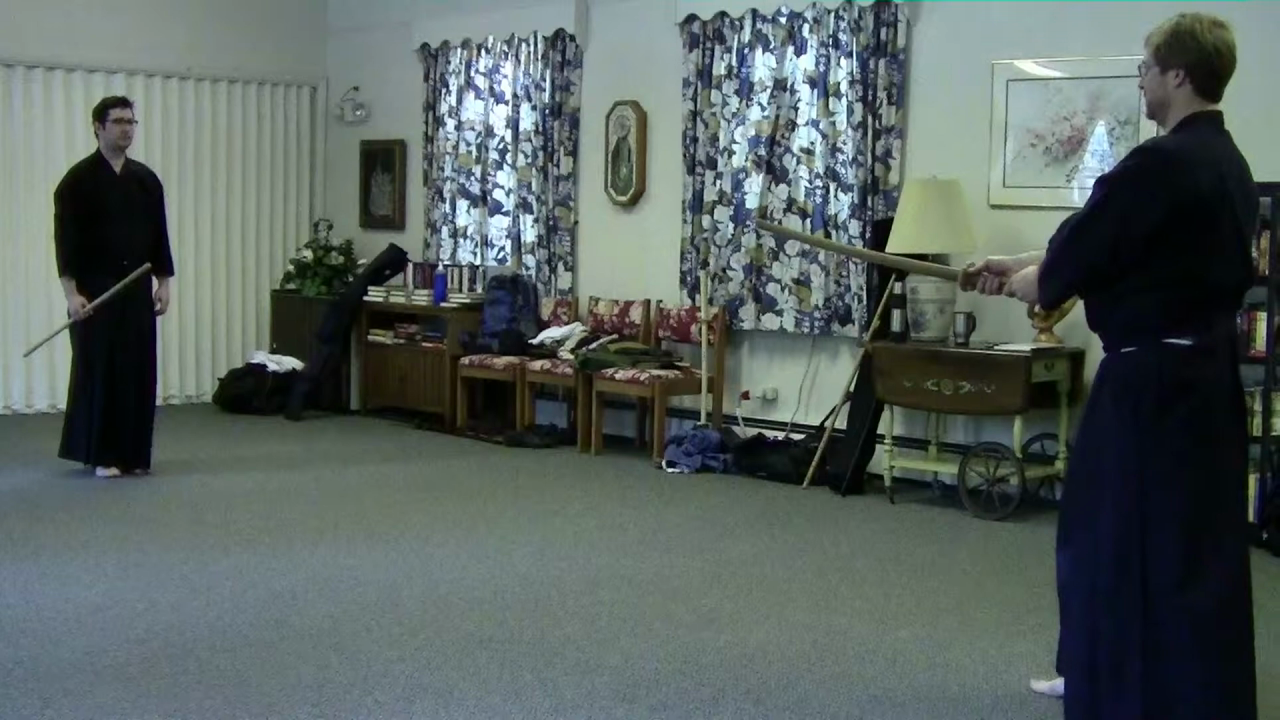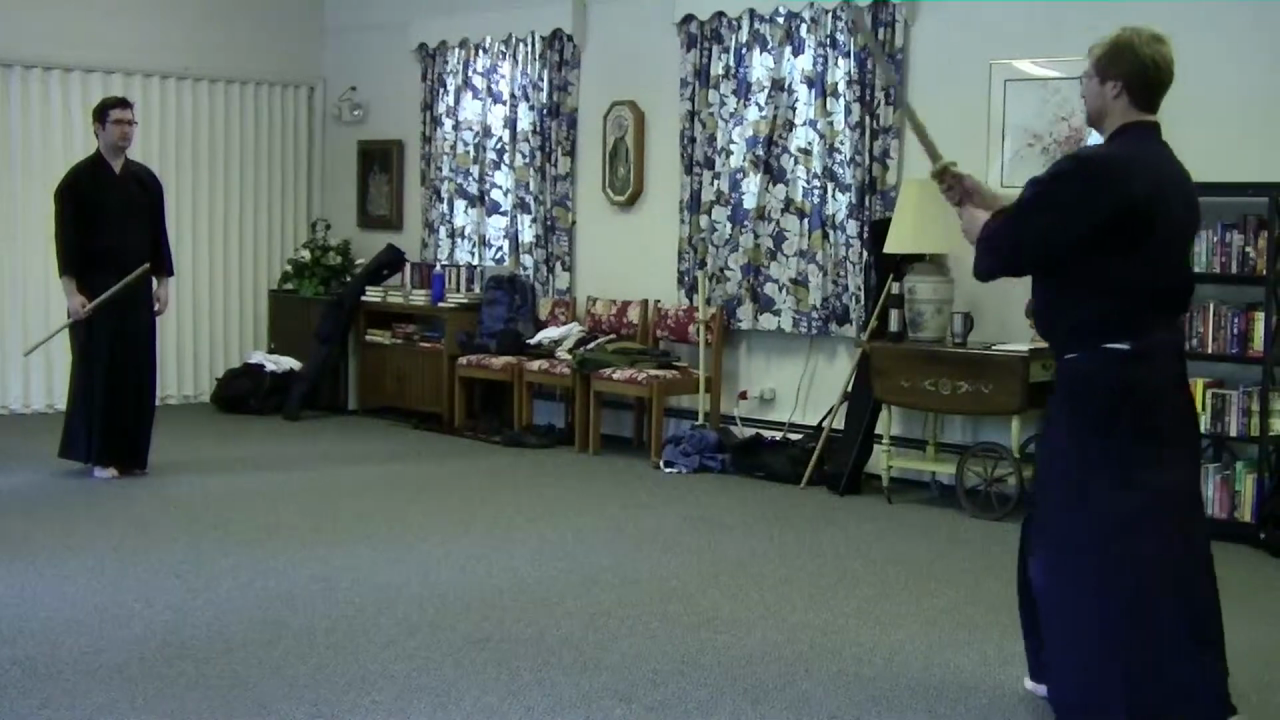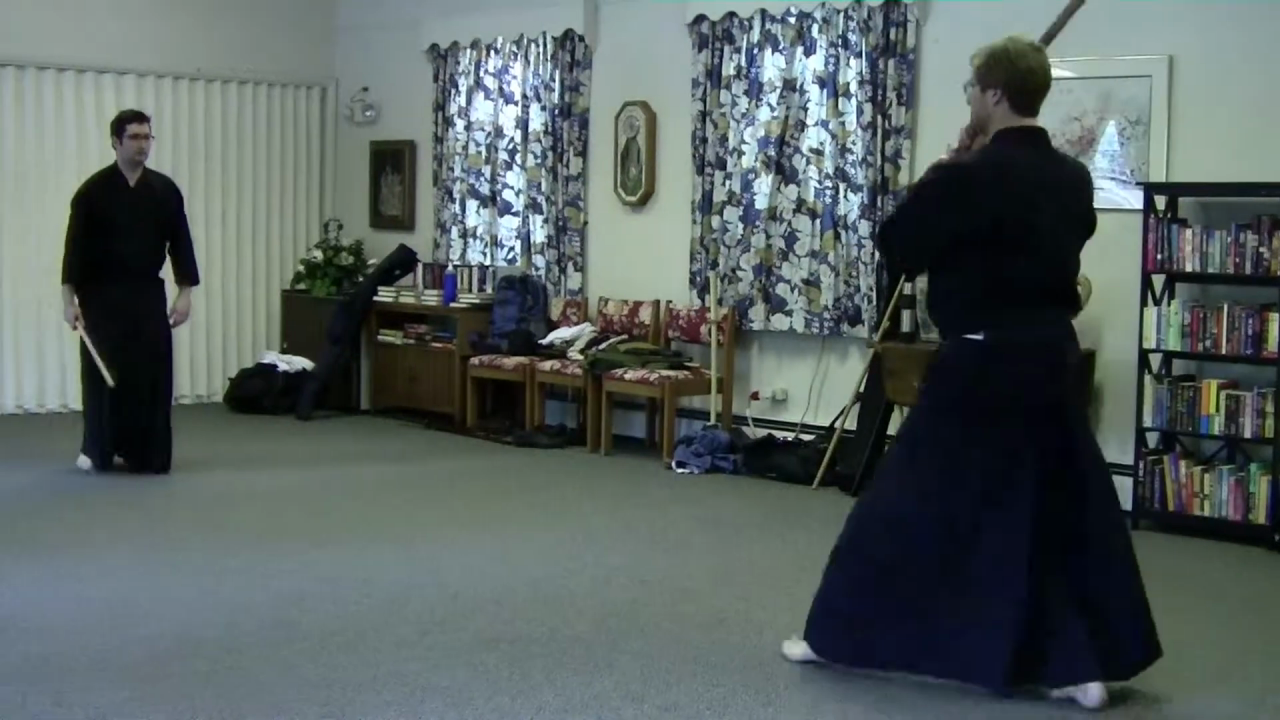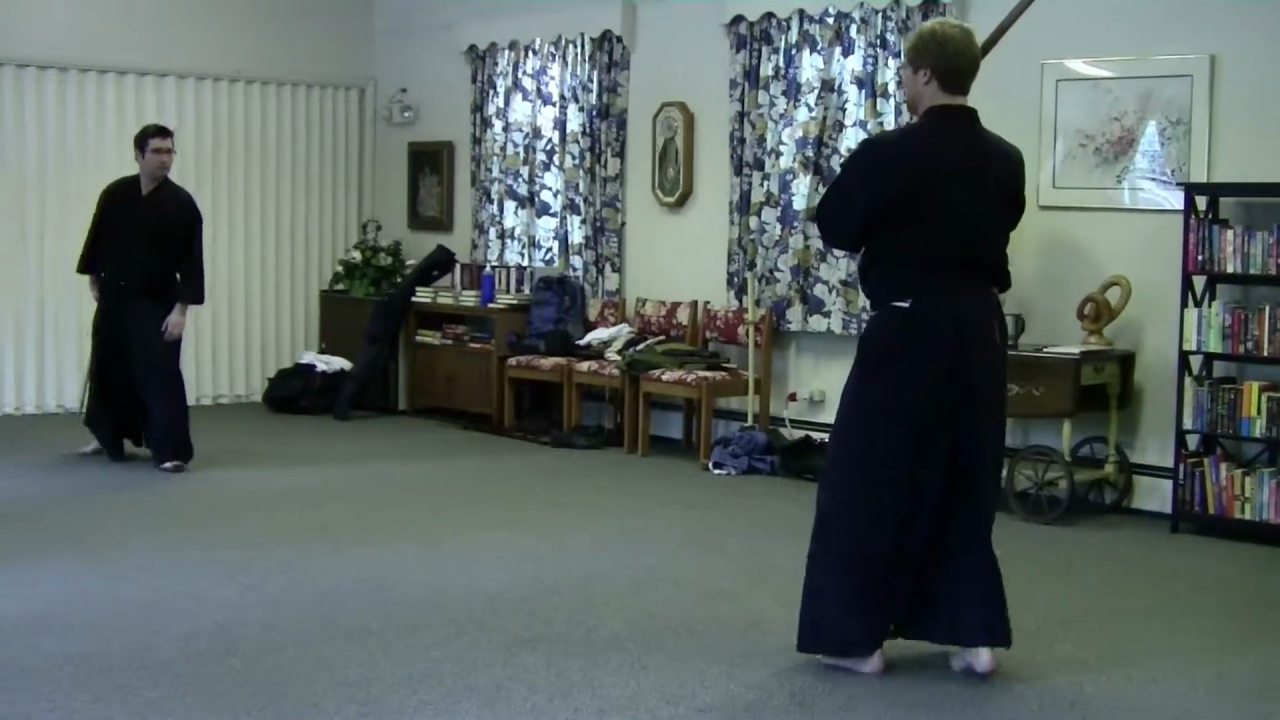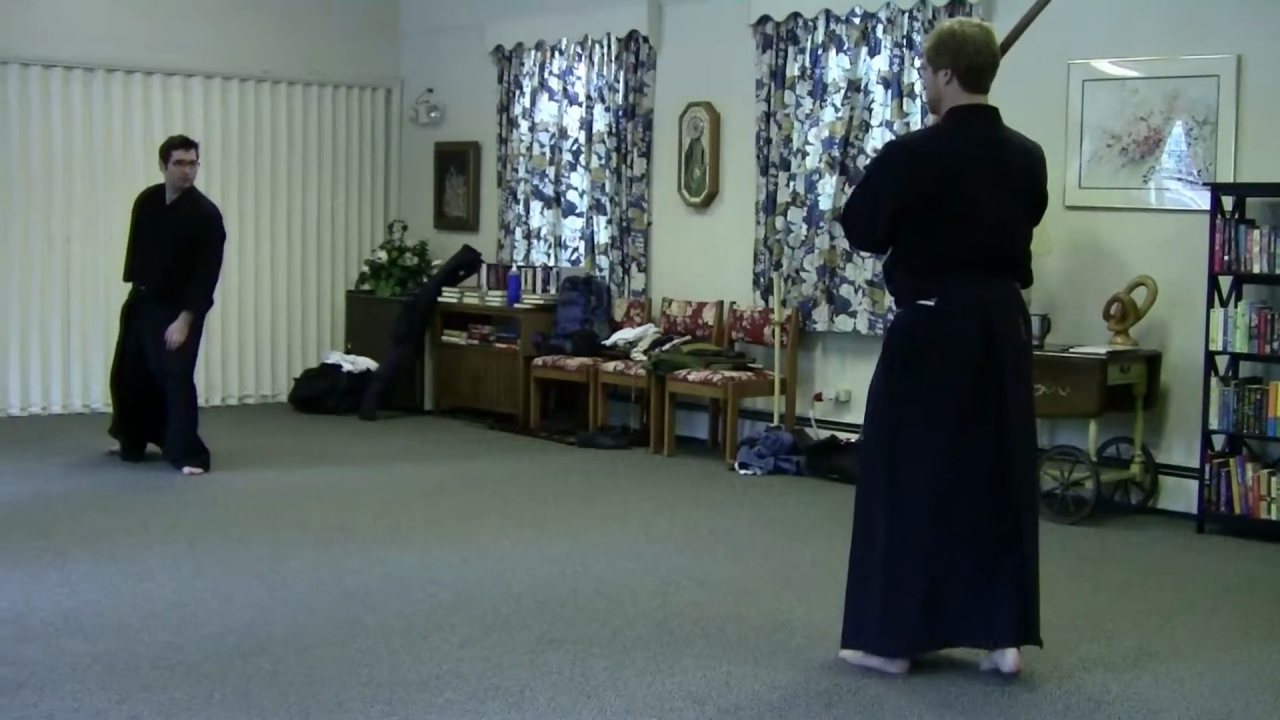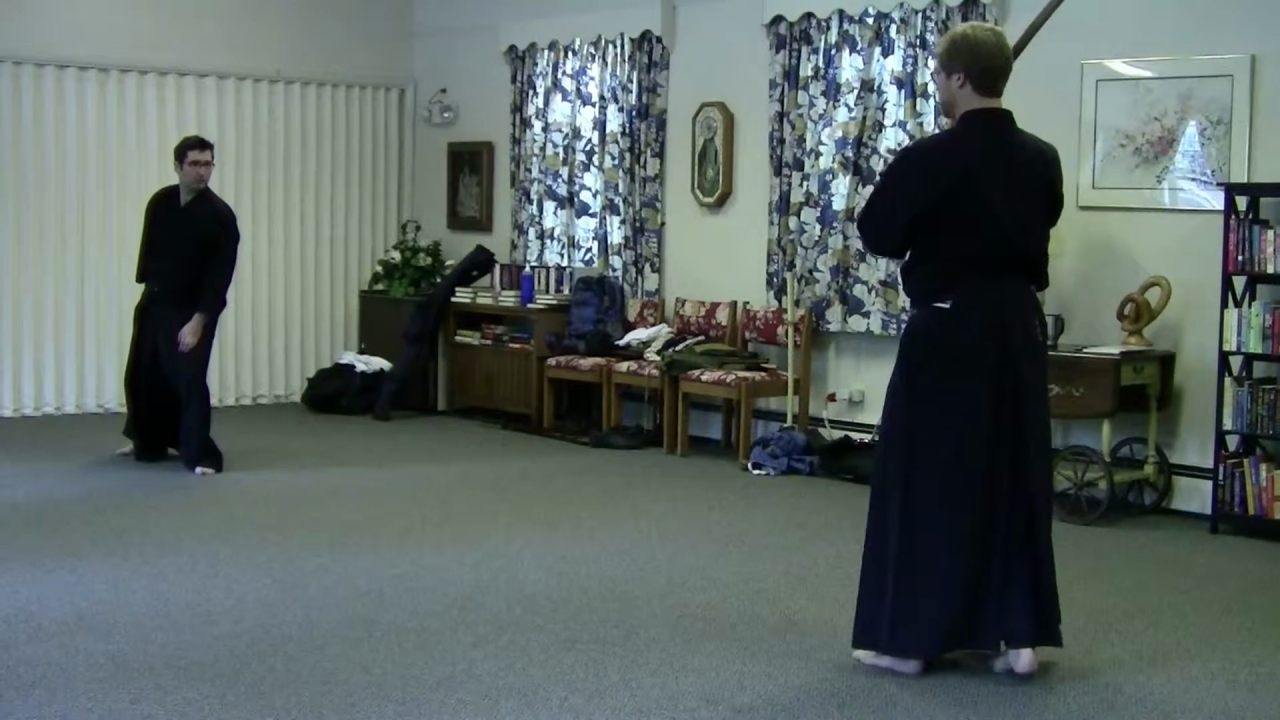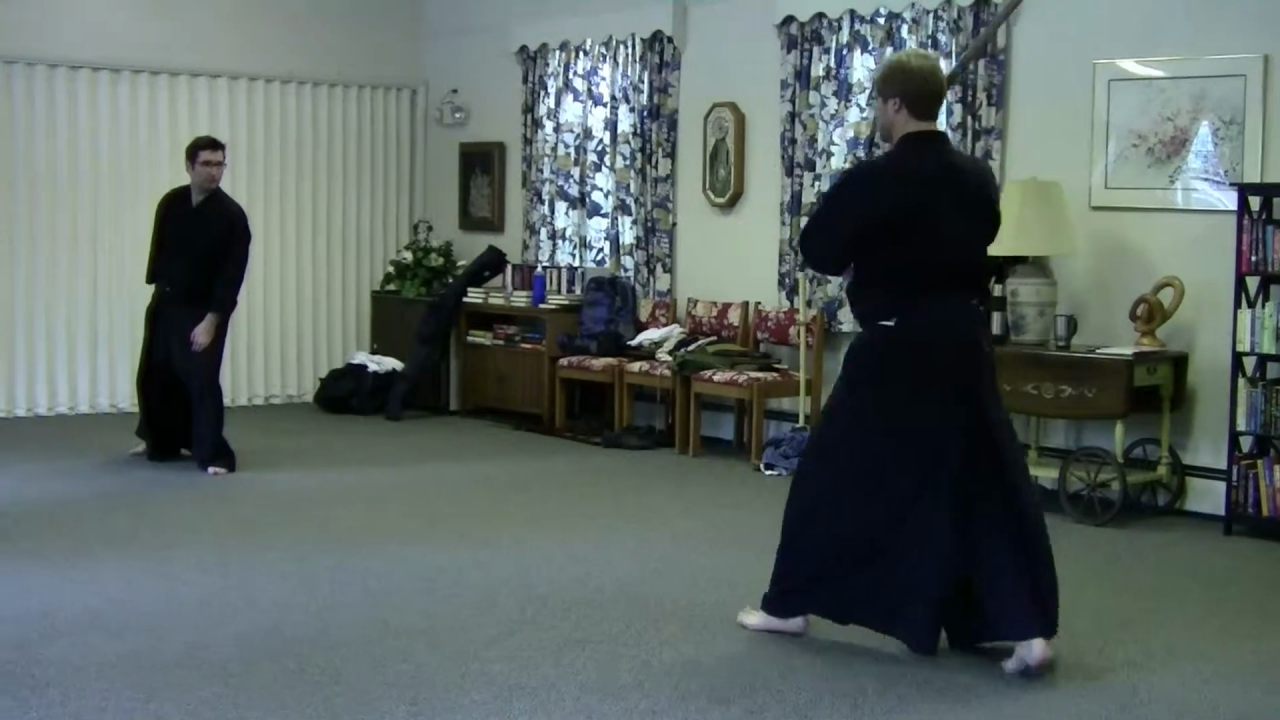
dt=0.5s
person 1, frame 1
left shoulder: (1164, 164)
right shoulder: (1225, 163)
left elbow: (1089, 248)
right elbow: (1108, 240)
left wrist: (1031, 280)
right wrist: (1024, 262)
left hip: (1158, 375)
right hip: (1199, 368)
left knee: (1148, 538)
person 1, frame 2
left shoulder: (1095, 170)
right shoulder: (1168, 175)
left elbow: (1006, 251)
left wrist: (978, 221)
right wrist: (993, 199)
left hip: (1104, 374)
right hip: (1151, 367)
left knee: (1108, 536)
right knee: (1108, 526)
person 1, frame 3
left shoulder: (968, 178)
right shoulder: (1072, 179)
left elbow: (896, 248)
left wrist: (928, 194)
left hip: (982, 360)
right hip: (1048, 356)
left knee: (908, 495)
right knee: (1063, 507)
left ankle: (840, 638)
right ankle: (1085, 665)
person 1, frame 4
left shoulder: (889, 154)
right shoulder: (1004, 159)
left elbow: (836, 227)
left hip: (908, 329)
right hip: (978, 328)
left knee: (869, 477)
right knee: (965, 482)
left ankle: (854, 635)
right ankle: (975, 634)
person 1, frame 5
left shoulder: (913, 154)
right shoulder: (1027, 156)
left elbow: (860, 229)
left hip: (932, 326)
right hip: (1002, 325)
left knee: (905, 477)
right knee: (1000, 478)
left ankle: (888, 636)
right ankle: (1003, 635)
person 1, frame 6
left shoulder: (930, 158)
right shoulder: (1042, 159)
left elbow: (878, 234)
left hip: (948, 329)
right hip: (1018, 327)
left knee: (919, 476)
right knee: (1016, 477)
left ankle: (903, 634)
right ankle: (1019, 635)
person 1, frame 7
left shoulder: (872, 179)
right shoulder: (977, 177)
left elbow: (819, 251)
left hip: (896, 344)
right hip: (962, 340)
left knee: (834, 466)
right knee: (990, 478)
left ankle: (789, 604)
right ankle: (1027, 627)
person 2, frame 1
left shoulder: (146, 178)
right shoulder: (79, 179)
left elbow: (158, 235)
right elbow: (66, 239)
left wrist: (163, 282)
right wrist: (72, 292)
left hip: (136, 289)
right hip: (94, 290)
left knee: (138, 370)
right knee: (96, 370)
left ankle: (131, 452)
right ankle: (100, 454)
person 2, frame 2
left shoulder: (145, 179)
right shoulder: (79, 179)
left elbow: (158, 234)
right elbow: (67, 239)
left wrist: (162, 282)
right wrist: (72, 291)
left hip: (136, 288)
right hip: (94, 289)
left knee: (137, 371)
right knee: (97, 370)
left ankle: (129, 453)
right ankle: (99, 454)
person 2, frame 3
left shoulder: (165, 189)
right shoulder: (94, 190)
left elbow: (180, 243)
right elbow: (76, 246)
left wrist: (185, 293)
right wrist: (70, 299)
left hip: (148, 294)
right hip: (102, 295)
left knee: (152, 374)
right knee: (102, 373)
left ankle: (144, 454)
right ankle: (96, 449)
person 2, frame 4
left shoulder: (181, 203)
right shoulder: (115, 194)
left elbow: (191, 260)
right elbow: (97, 240)
left wrist: (182, 310)
right wrist: (95, 283)
left hip: (157, 302)
right hip: (115, 297)
left knee: (162, 372)
right knee: (107, 368)
left ankle: (171, 450)
right ankle: (107, 436)
person 2, frame 5
left shoulder: (205, 214)
right shoulder: (146, 201)
left elbow: (206, 273)
right elbow: (136, 250)
left wrist: (185, 319)
right wrist: (138, 288)
left hip: (179, 308)
right hip: (141, 302)
left knee: (176, 376)
right knee: (128, 373)
left ankle: (189, 454)
right ankle: (131, 439)
person 2, frame 6
left shoulder: (220, 215)
right shoulder: (160, 202)
left elbow: (220, 274)
right elbow: (149, 250)
left wrist: (199, 321)
right wrist: (149, 288)
left hip: (192, 310)
right hip: (154, 303)
left knee: (189, 378)
right knee: (143, 375)
left ankle: (201, 455)
right ankle: (148, 442)
person 2, frame 7
left shoulder: (231, 215)
right shoulder: (171, 202)
left elbow: (232, 274)
right elbow: (159, 251)
left wrist: (211, 320)
right wrist: (159, 290)
left hip: (204, 311)
right hip: (166, 304)
left knee: (202, 379)
right knee: (156, 376)
left ankle: (214, 454)
right ankle: (161, 442)
